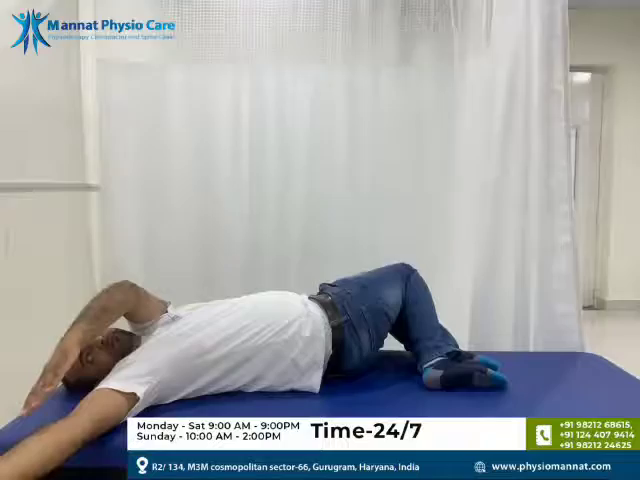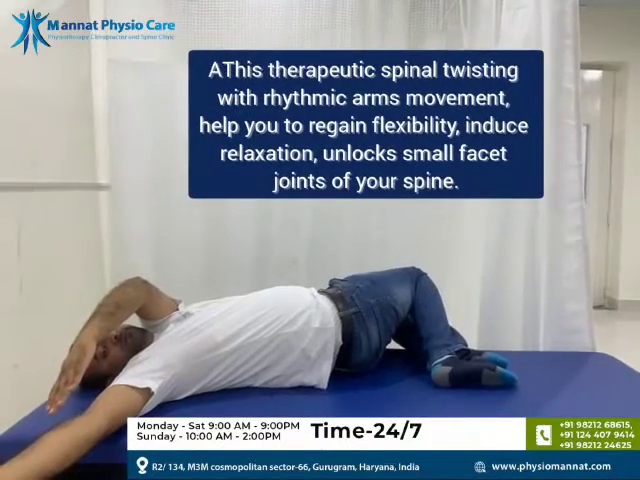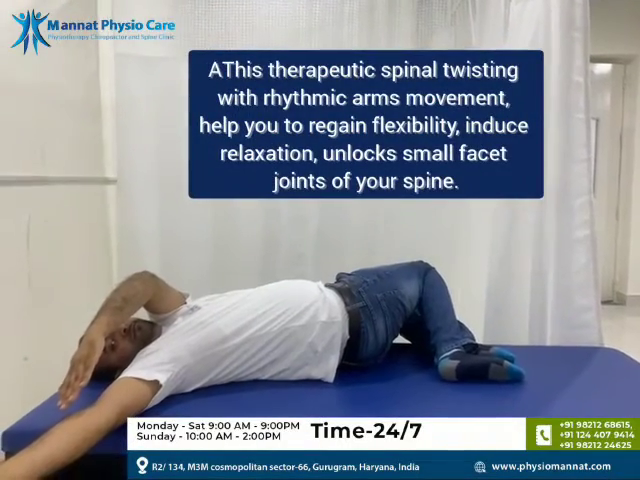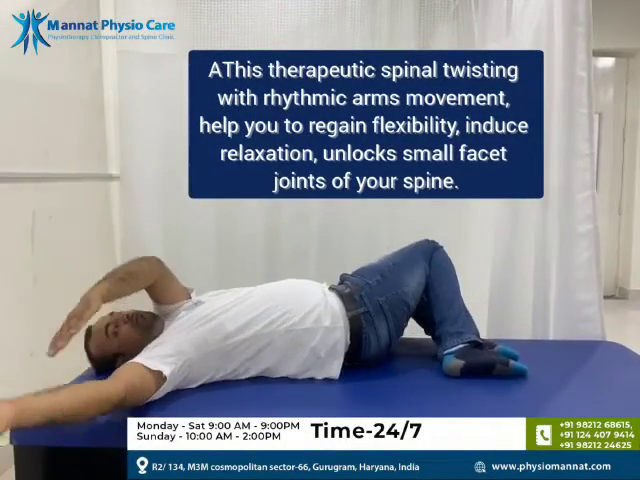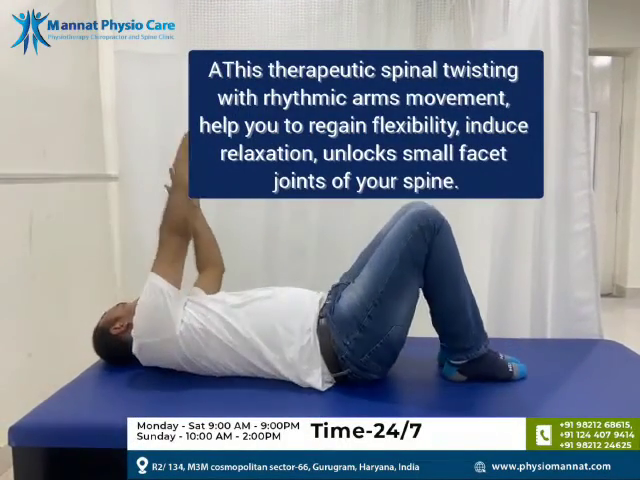
dt=1s
person 1, frame 1
left shoulder: (157, 327)
right shoulder: (134, 377)
left elbow: (125, 291)
right elbow: (75, 429)
left wrist: (71, 336)
left hip: (321, 317)
left knee: (400, 283)
right knee: (404, 275)
left ankle: (439, 360)
right ankle: (440, 360)
person 1, frame 2
left shoulder: (166, 325)
right shoulder: (146, 374)
left elbow: (136, 287)
right elbow: (91, 425)
left wrist: (86, 333)
left hip: (330, 313)
right knee: (415, 280)
left ankle: (446, 357)
right ankle: (448, 356)
person 1, frame 3
left shoulder: (173, 319)
right shoulder: (155, 367)
left elbow: (143, 281)
right elbow: (101, 417)
left wrist: (96, 327)
left hip: (336, 306)
right knee: (422, 274)
left ankle: (454, 351)
right ankle: (456, 352)
person 1, frame 4
left shoulder: (176, 316)
right shoulder: (161, 359)
left elbow: (151, 267)
right elbow: (110, 393)
left wrist: (98, 292)
left hip: (334, 305)
right hip: (350, 322)
left knee: (422, 257)
right knee: (428, 253)
left ankle: (460, 349)
right ankle: (462, 349)
person 1, frame 5
left shoulder: (177, 320)
right shoulder: (153, 340)
left elbow: (212, 269)
right elbow: (173, 237)
left wrist: (190, 204)
left hip: (331, 328)
right hip: (345, 345)
left knee: (418, 223)
right knee: (424, 221)
left ankle: (460, 353)
right ankle: (470, 358)
